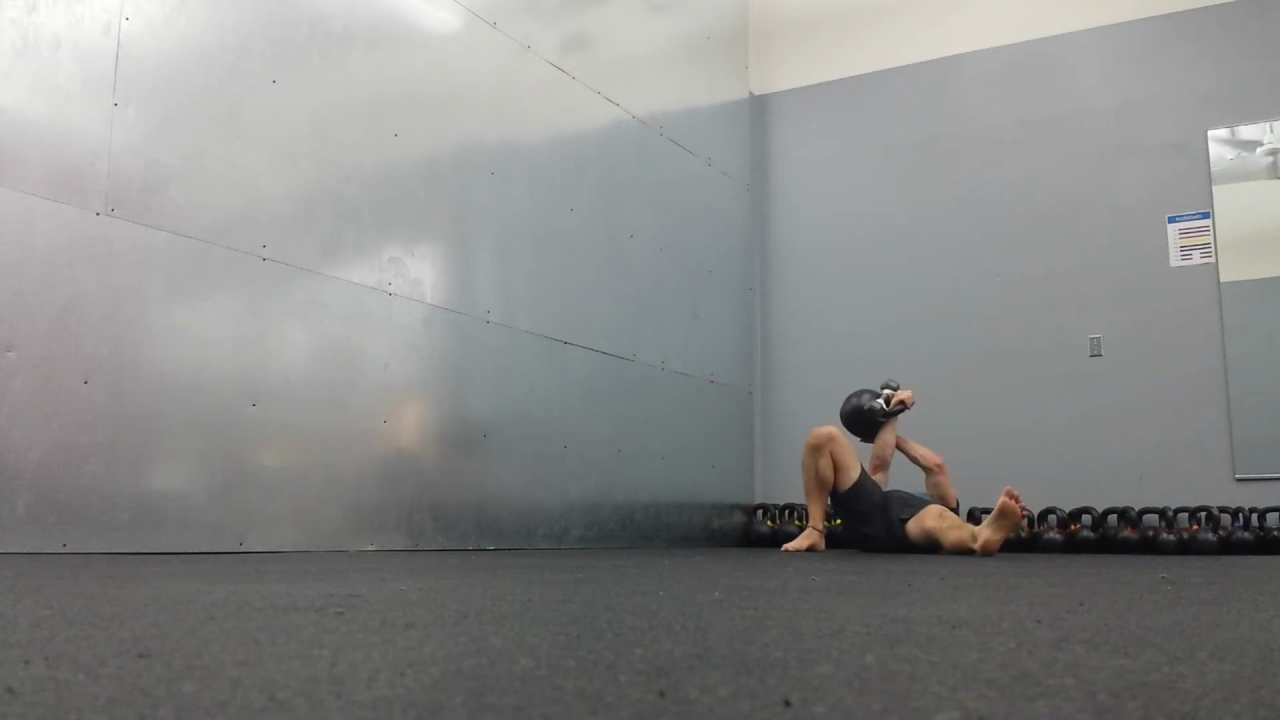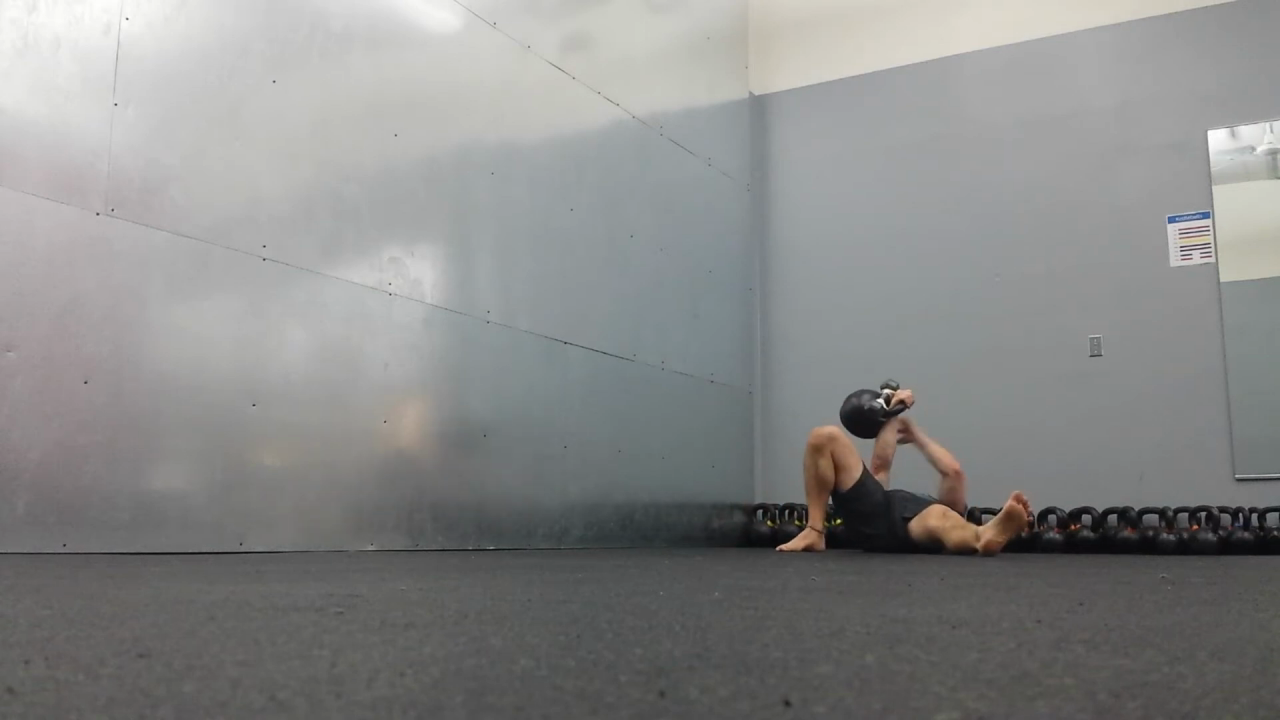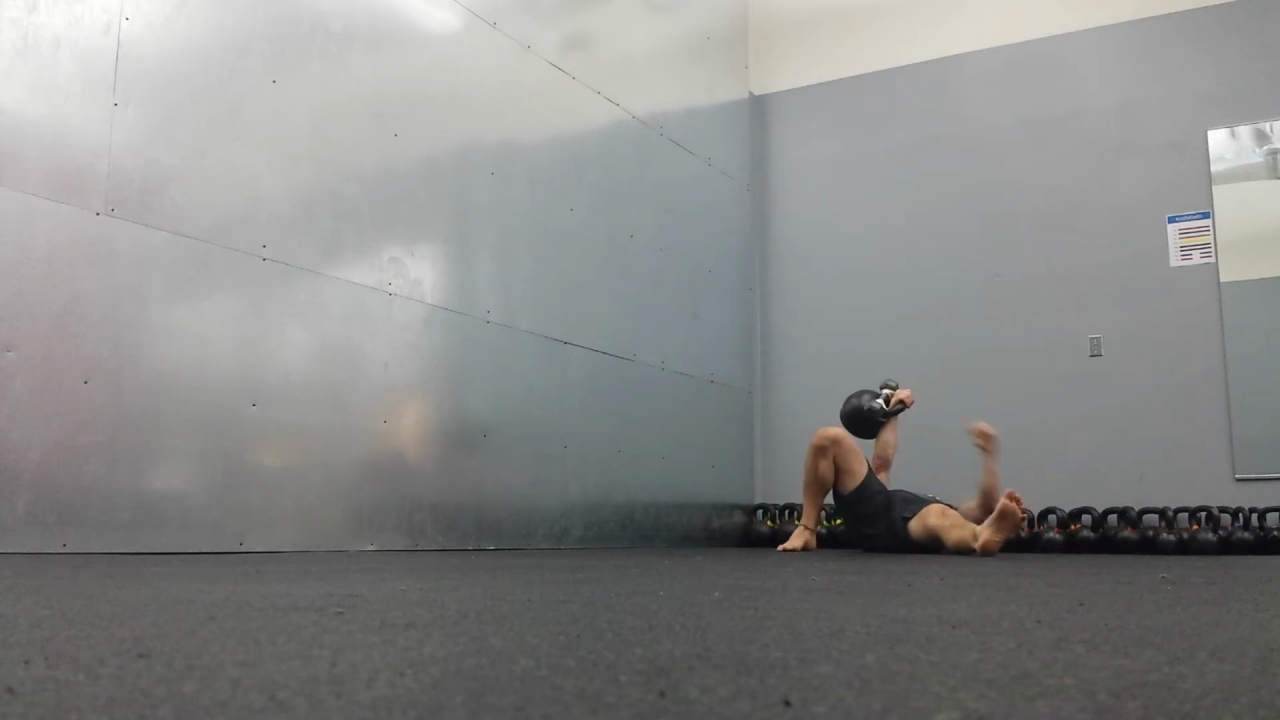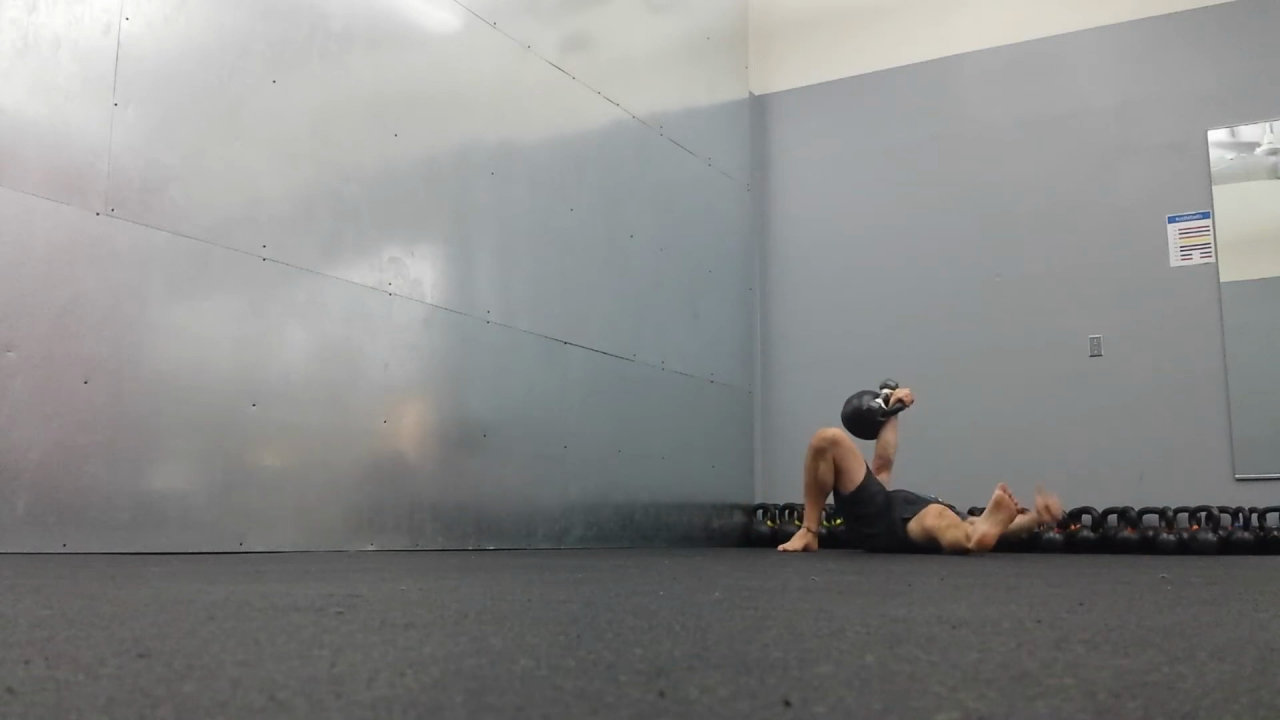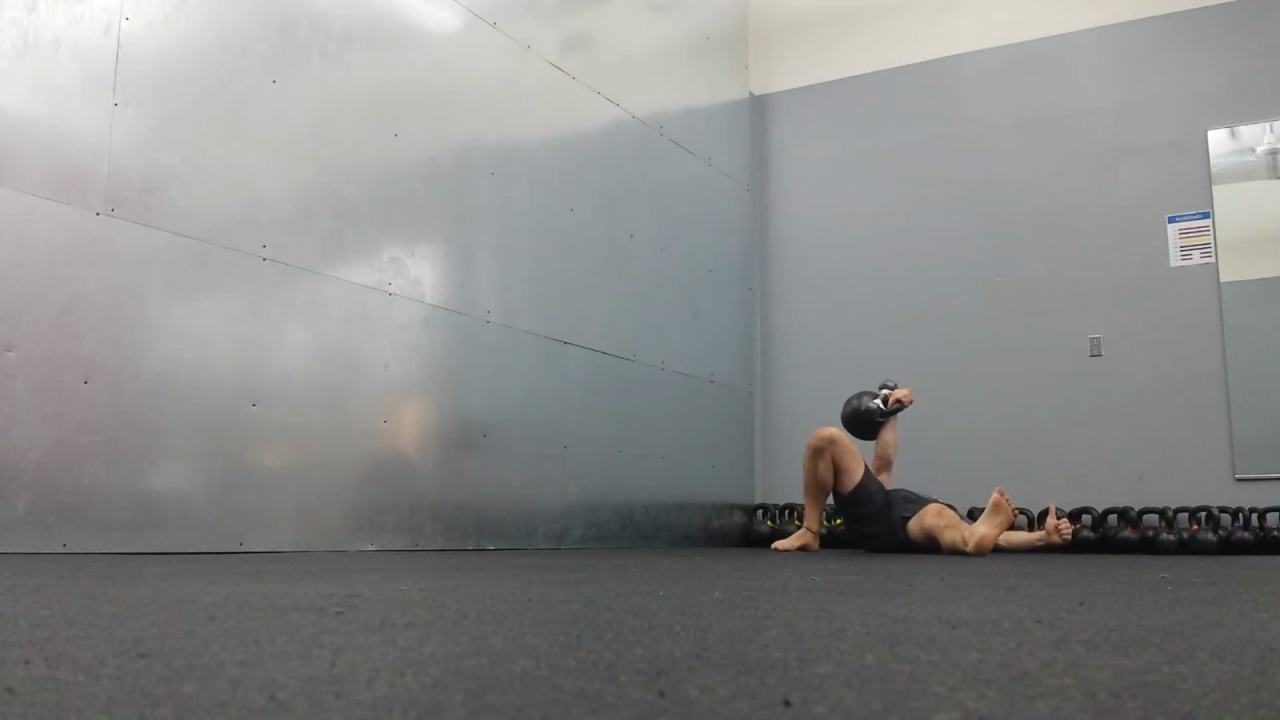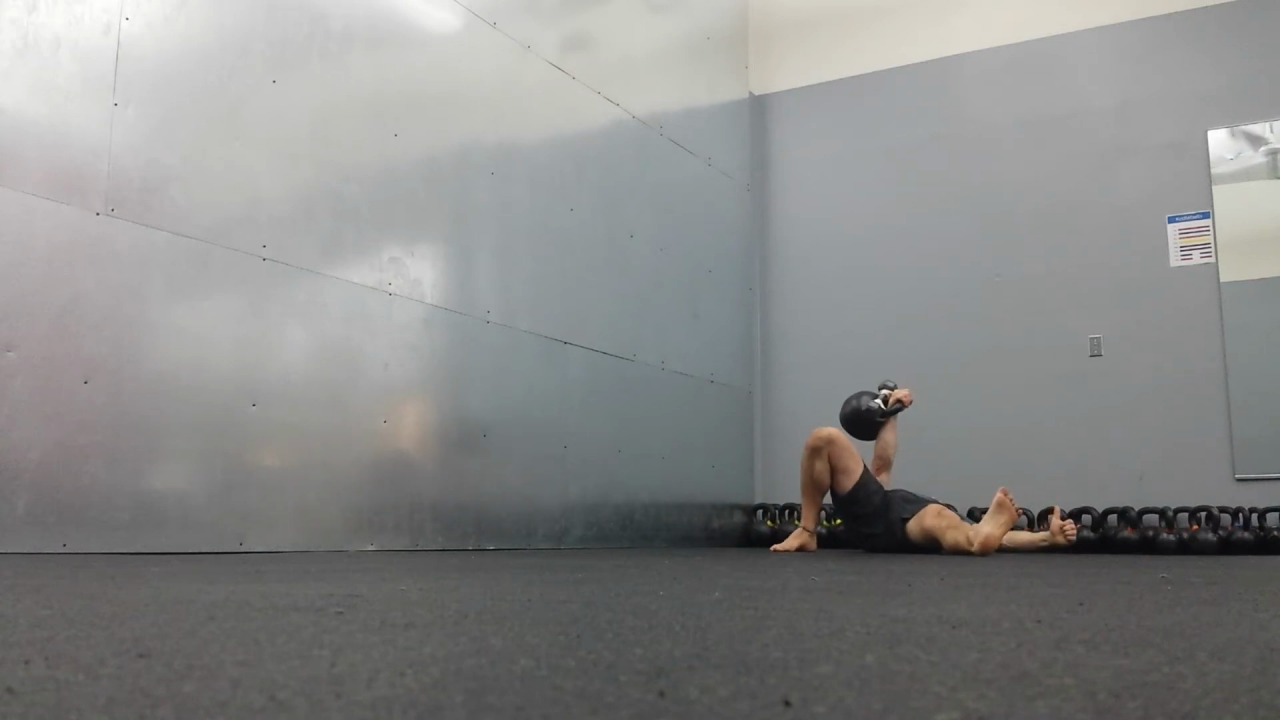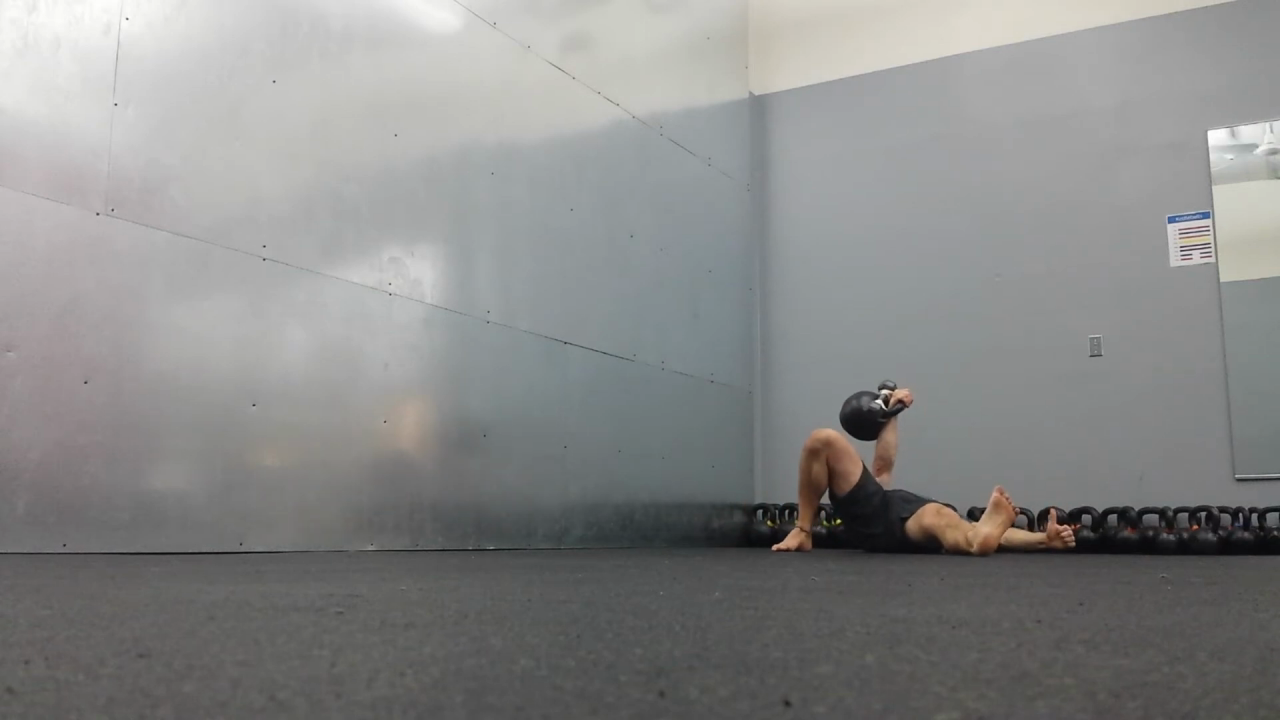
dt=0.2s
person 1, frame 1
left shoulder: (942, 510)
left elbow: (935, 467)
right elbow: (879, 465)
left wrist: (896, 440)
right wrist: (892, 415)
left hip: (909, 531)
right hip: (871, 518)
left knee: (935, 520)
right knee: (824, 437)
left ankle: (982, 536)
right ankle: (815, 532)
person 1, frame 2
left shoulder: (946, 513)
left elbow: (952, 471)
right elbow: (880, 465)
left wrist: (916, 436)
right wrist: (892, 414)
left hip: (910, 532)
right hip: (873, 518)
left knee: (938, 518)
right knee: (825, 437)
left ankle: (987, 536)
right ankle: (814, 532)
person 1, frame 3
left shoulder: (951, 516)
left elbow: (988, 500)
right elbow: (881, 465)
left wrist: (989, 452)
right wrist: (893, 413)
left hip: (910, 533)
right hip: (873, 517)
left knee: (938, 517)
right knee: (830, 438)
left ankle: (985, 537)
right ankle: (806, 531)
person 1, frame 4
left shoulder: (956, 520)
left elbow: (1004, 525)
right elbow: (881, 465)
left wrist: (1036, 516)
right wrist: (891, 412)
left hip: (908, 532)
right hip: (874, 517)
right knee: (828, 439)
left ankle: (975, 537)
right ankle: (809, 532)
person 1, frame 5
left shoulder: (952, 521)
left elbow: (998, 537)
right elbow: (882, 466)
left wrist: (1044, 537)
right wrist: (891, 412)
left hip: (909, 532)
right hip: (874, 517)
right knee: (827, 438)
left ankle: (973, 540)
right ankle: (809, 533)
person 1, frame 6
left shoulder: (949, 521)
left elbow: (1000, 536)
right elbow: (881, 466)
left wrist: (1049, 537)
right wrist: (891, 412)
left hip: (908, 533)
right hip: (873, 515)
right knee: (825, 438)
left ankle: (978, 539)
right ankle: (805, 533)
person 1, frame 7
left shoulder: (948, 521)
left elbow: (997, 537)
right elbow: (882, 467)
left wrist: (1046, 539)
right wrist: (891, 412)
left hip: (908, 531)
right hip: (872, 514)
right knee: (823, 440)
left ankle: (976, 539)
right ankle: (803, 532)
